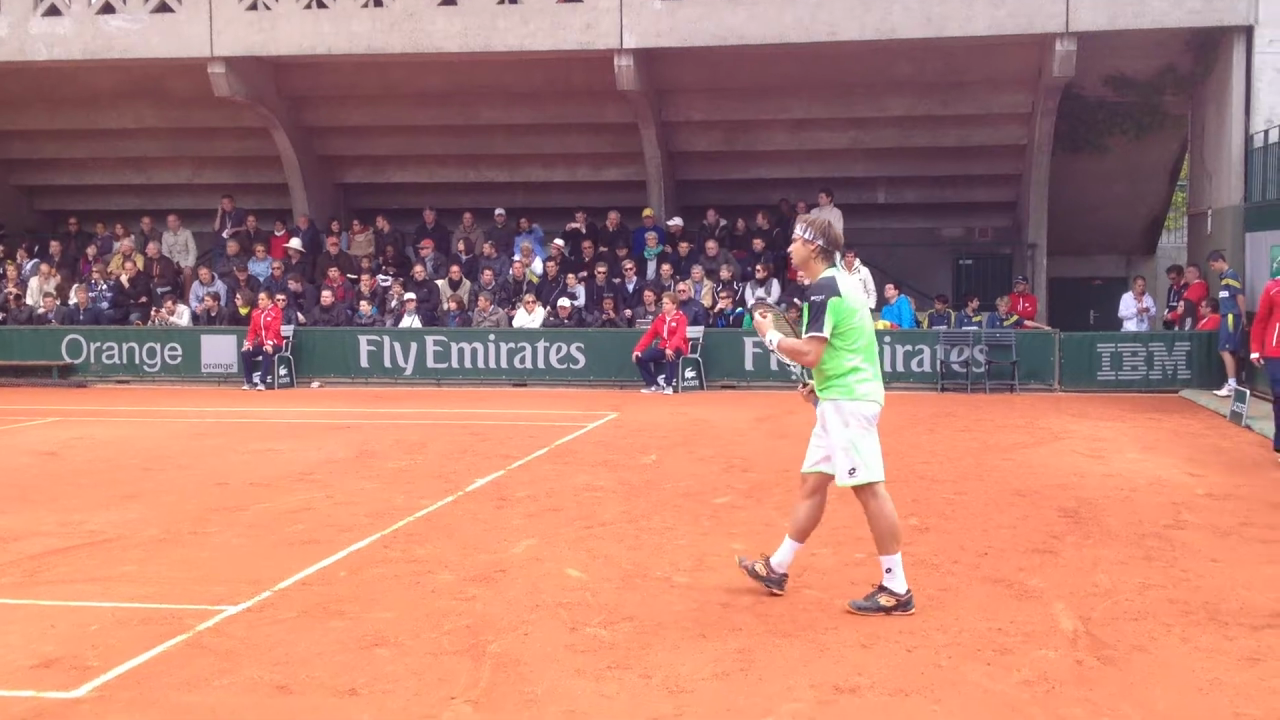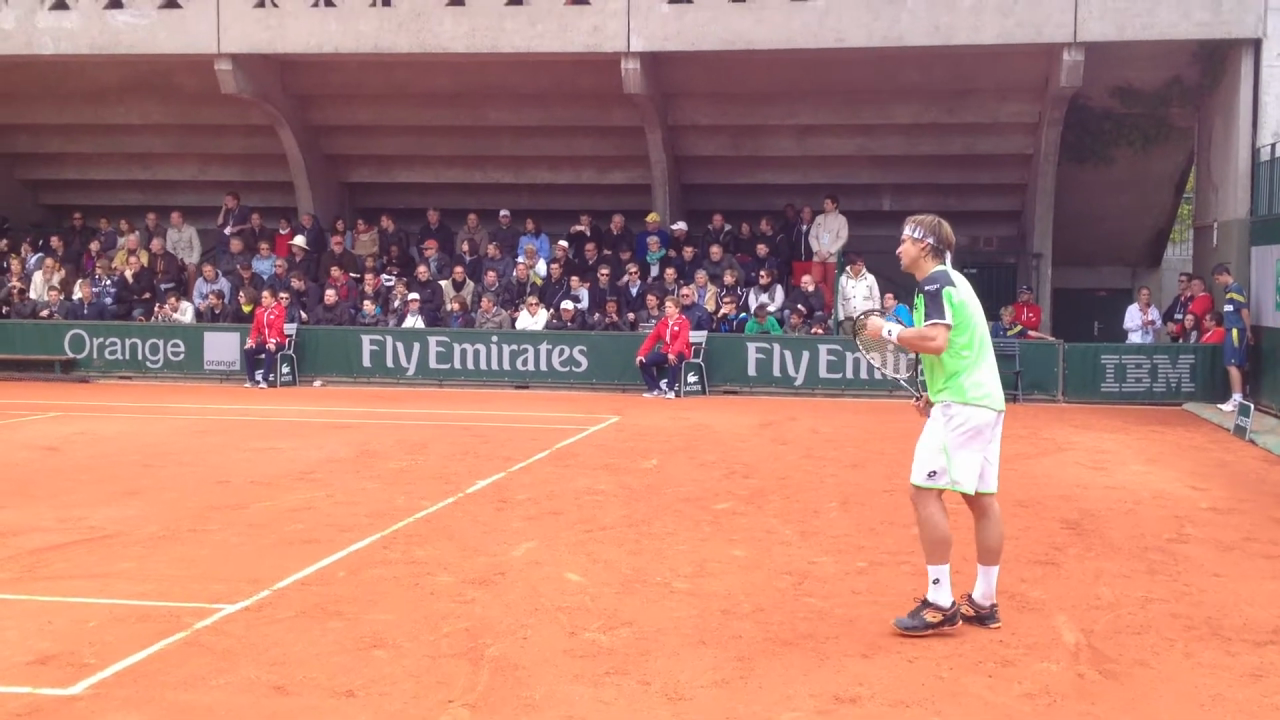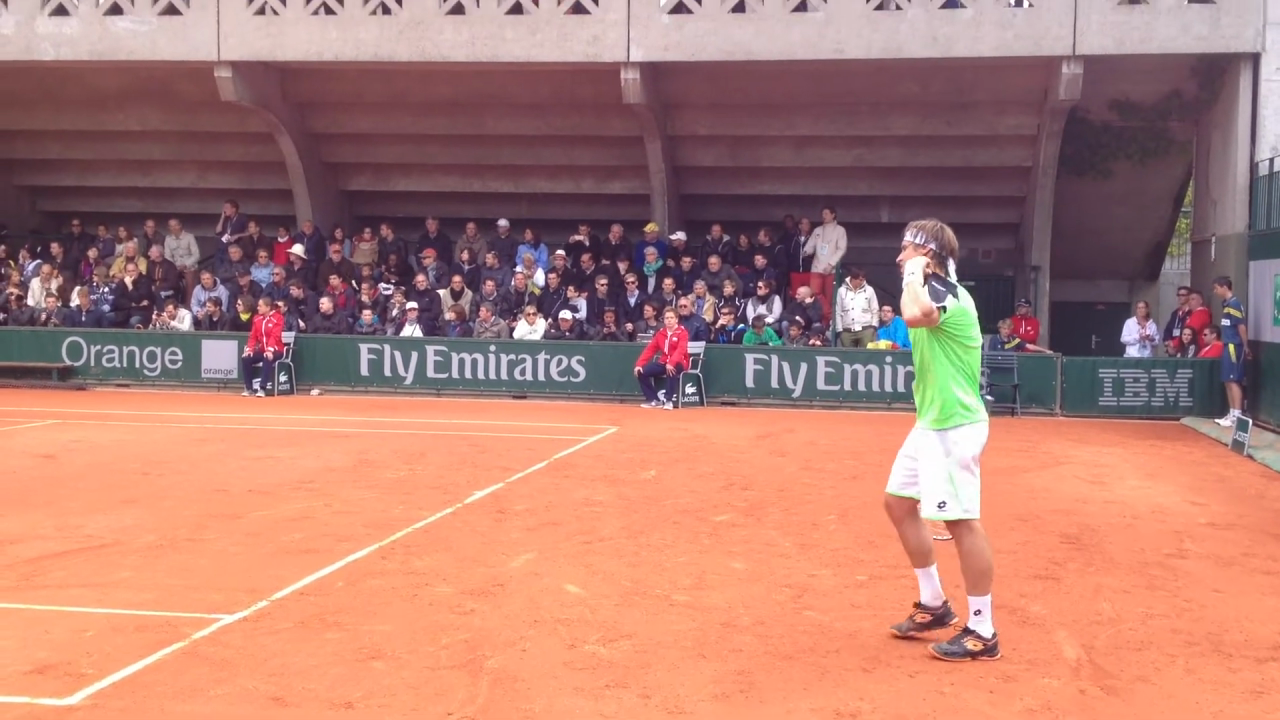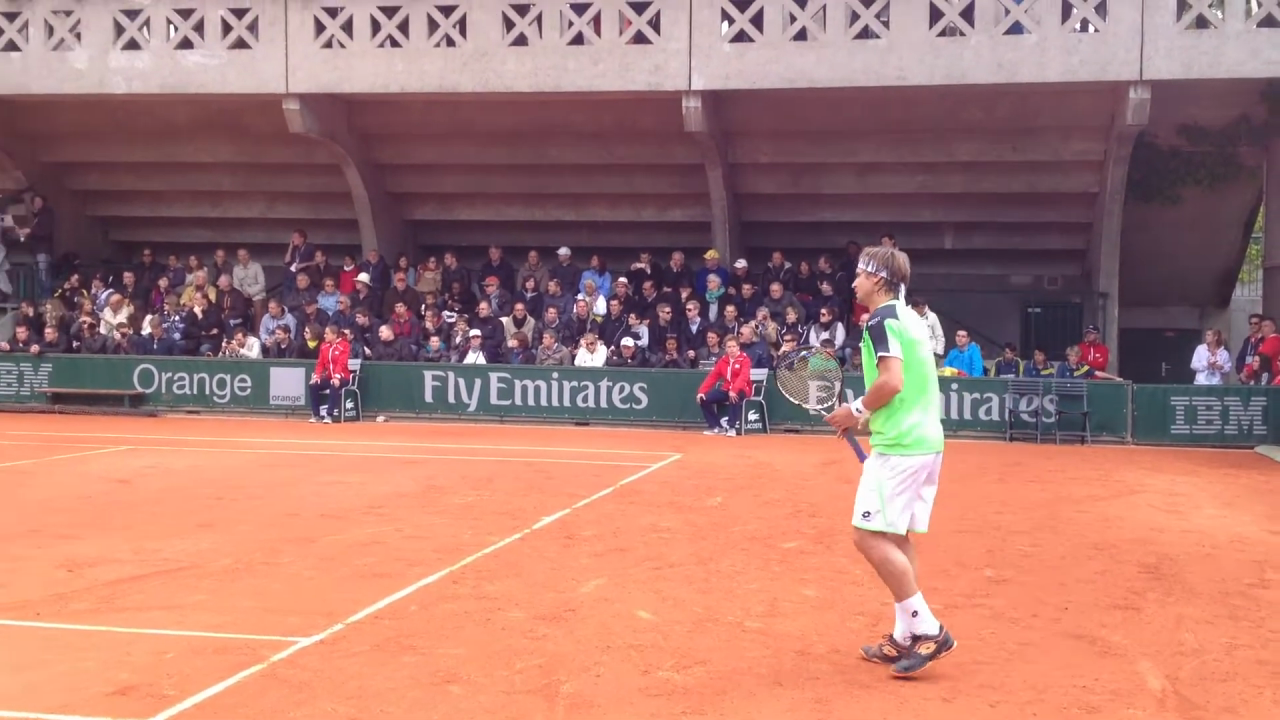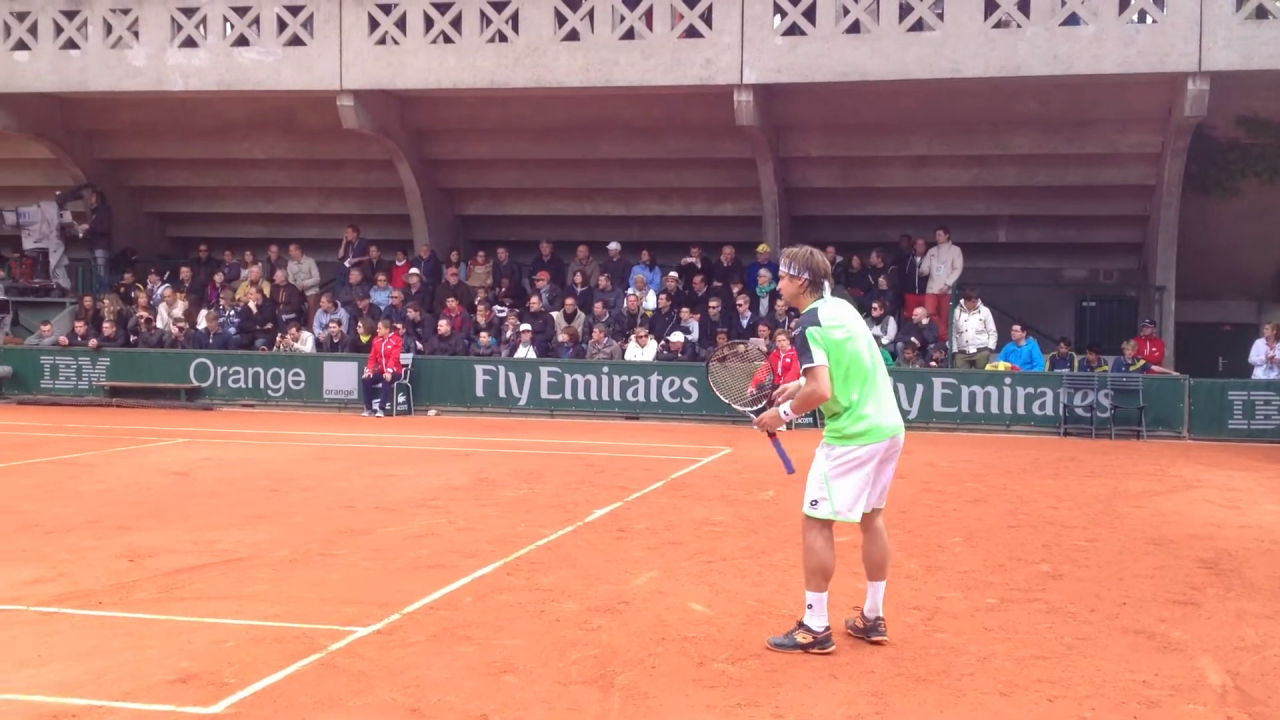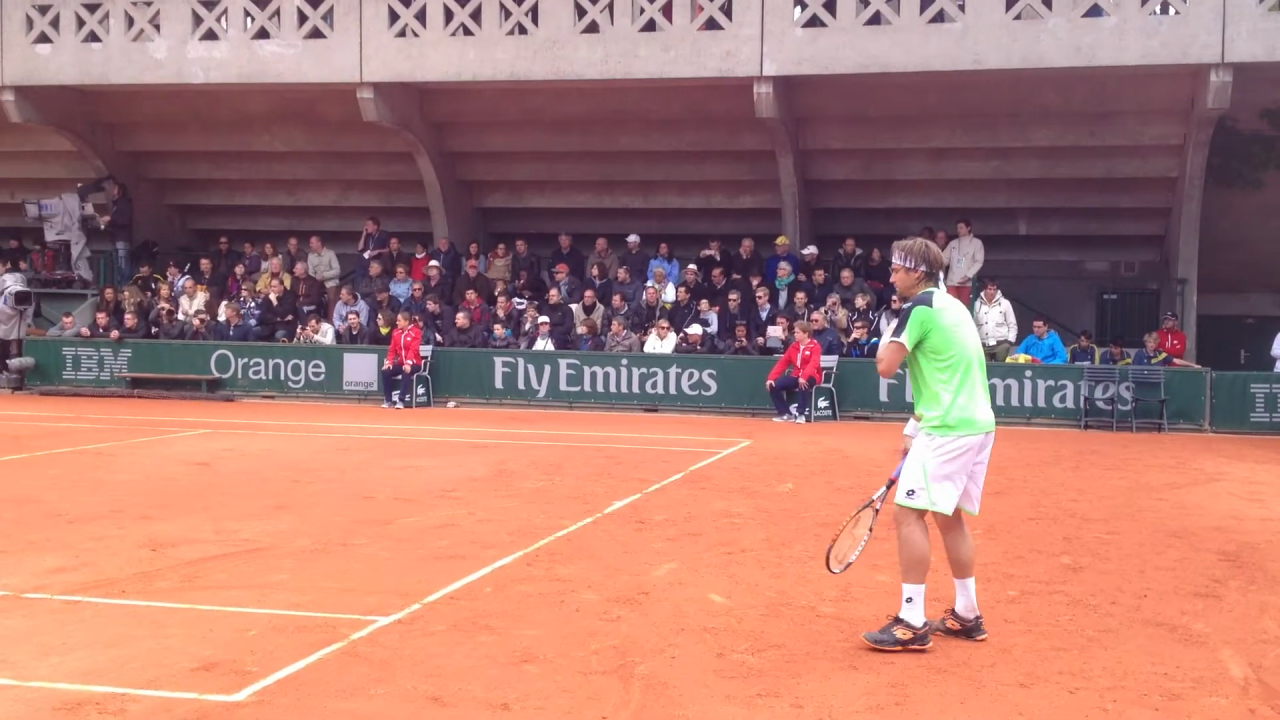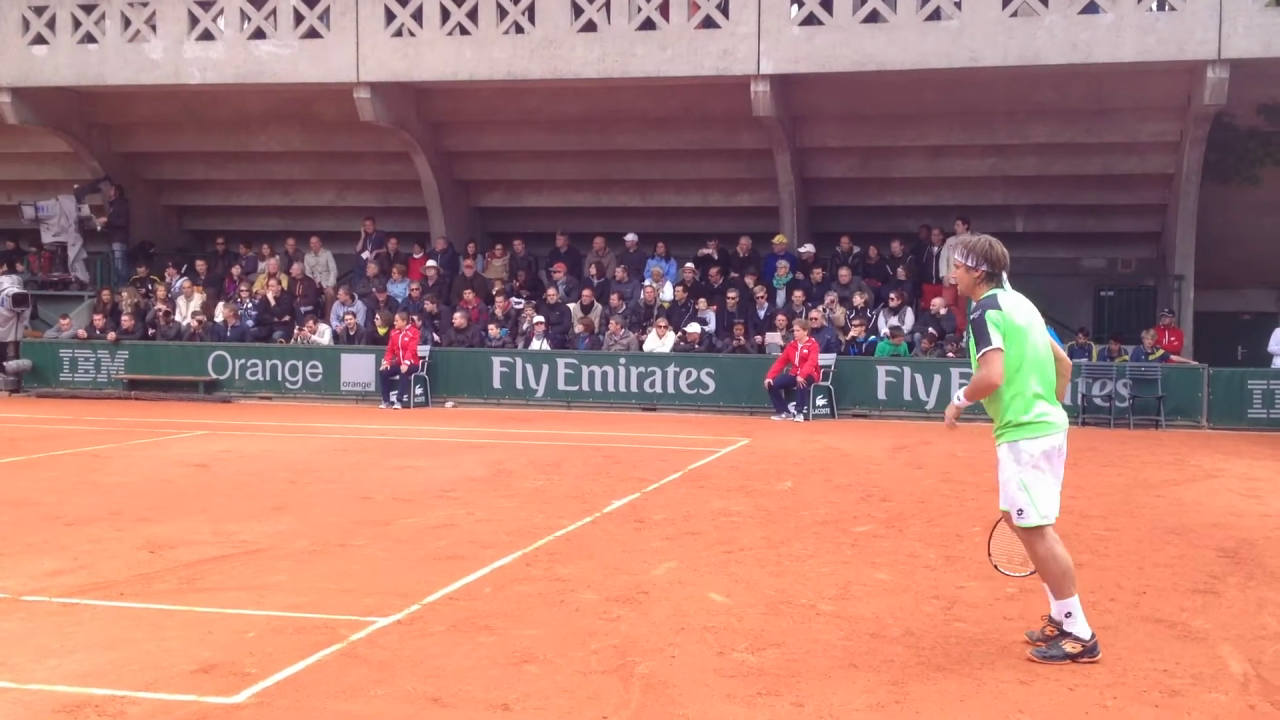
dt=0.7s
person 1, frame 1
left shoulder: (822, 289)
right shoulder: (839, 281)
left elbow: (809, 354)
left wrist: (771, 335)
right wrist: (818, 384)
left hip: (848, 400)
right hip: (843, 397)
left knee: (868, 488)
right knee: (812, 484)
left ankle: (896, 588)
right ankle: (777, 567)
person 1, frame 2
left shoulder: (935, 282)
right shoulder: (950, 280)
left elbow: (935, 341)
left wrist: (888, 330)
right wrist: (936, 395)
left hip: (961, 405)
right hip: (984, 401)
left knee: (926, 493)
right knee: (982, 499)
left ankle: (939, 602)
right ankle: (984, 601)
person 1, frame 3
left shoulder: (945, 292)
right shoulder: (939, 292)
left elbow: (913, 315)
left wrist: (913, 275)
left hip: (953, 428)
right hip: (933, 425)
left knee: (961, 522)
right knee: (898, 503)
left ankle: (982, 631)
right ankle: (933, 602)
person 1, frame 4
left shoulder: (882, 319)
right shoulder: (909, 318)
left elbow: (893, 381)
left wrist: (854, 411)
right wrist: (868, 418)
left hip: (899, 448)
right hip: (924, 443)
left knee: (871, 537)
right knee: (896, 538)
left ankle: (928, 628)
right ankle: (908, 634)
person 1, frame 5
left shoulder: (808, 326)
right shoulder: (844, 309)
left elbow: (820, 392)
left wrist: (783, 413)
right wrist: (800, 385)
left hip: (852, 437)
right hip: (888, 428)
left knee: (816, 523)
right knee: (871, 517)
left ankle: (816, 627)
right ankle: (872, 616)
person 1, frame 6
left shoulder: (922, 306)
right shoulder: (952, 306)
left elbow: (887, 366)
left wrist: (890, 342)
right wrist: (917, 424)
left hip: (948, 430)
right hip: (976, 425)
left knee: (907, 515)
right knee: (949, 517)
left ankle: (912, 620)
right ankle: (966, 616)
person 1, frame 7
left shoulder: (987, 311)
right shoulder: (1018, 303)
left elbow: (992, 377)
right elbow: (1063, 363)
left wrist: (959, 399)
left hip: (1024, 435)
right hip: (1044, 427)
left knee: (1035, 530)
right knee: (1023, 522)
left ankle: (1079, 635)
right ankle: (1062, 618)
